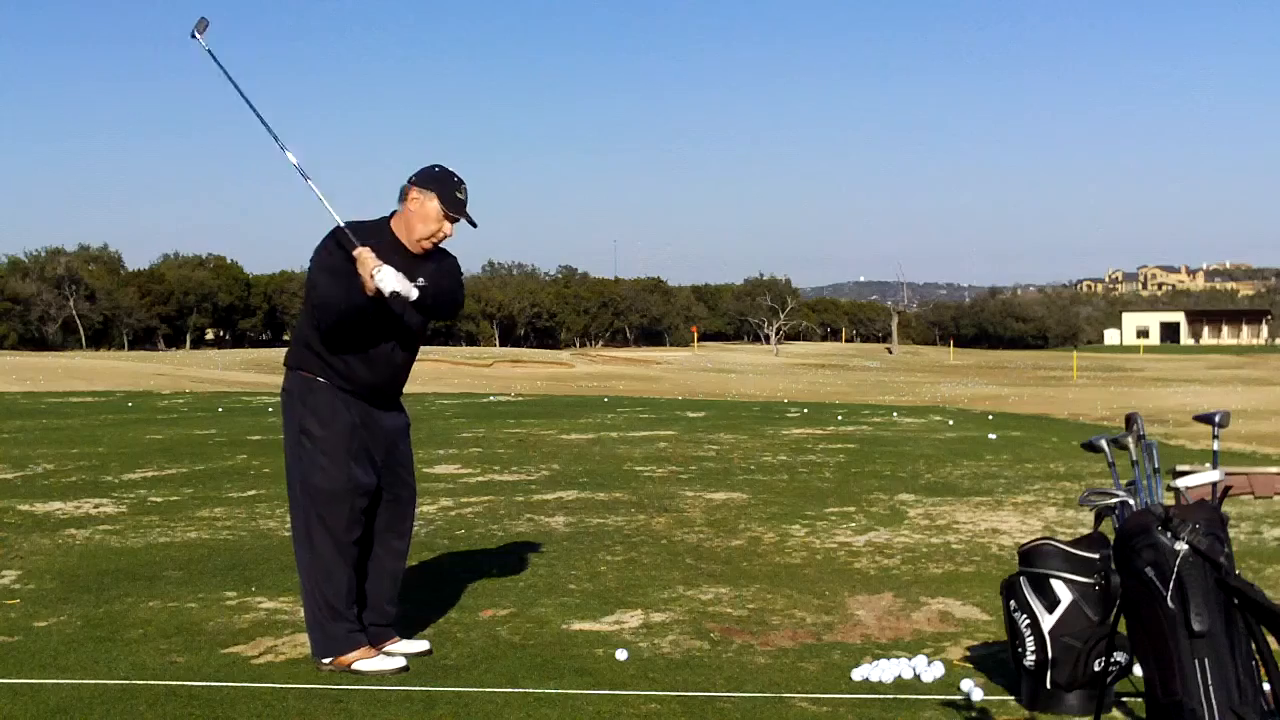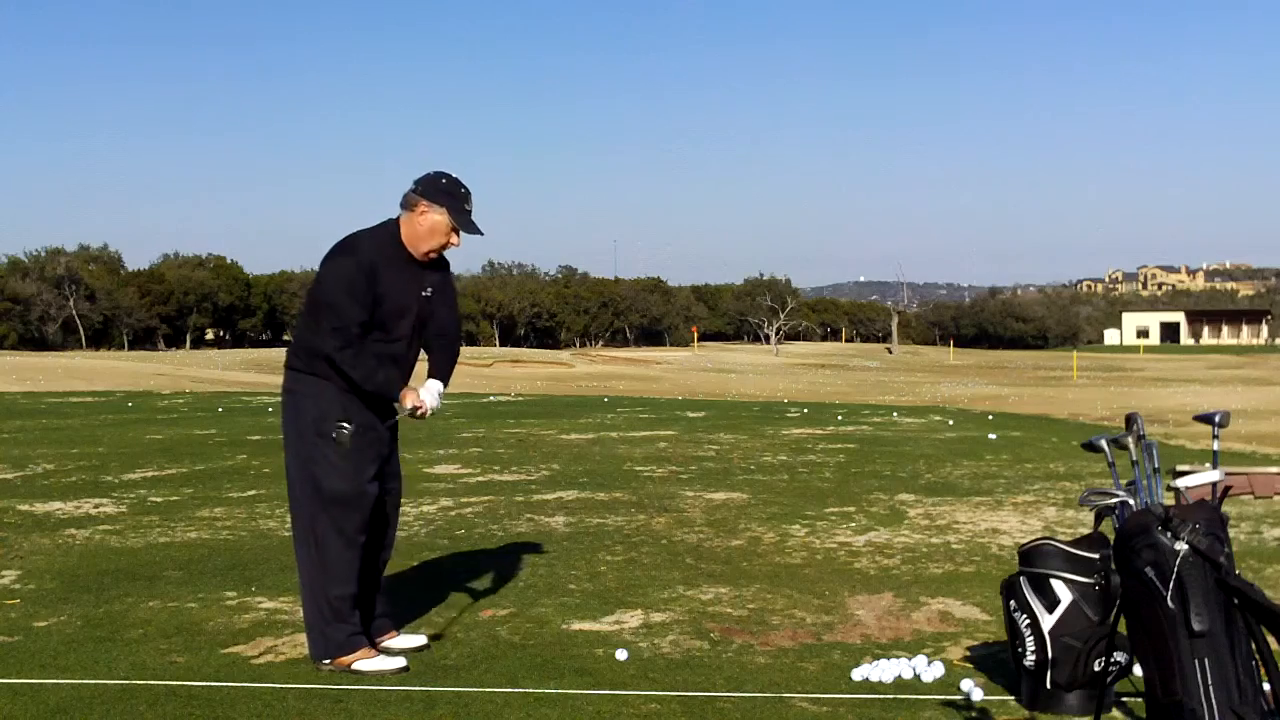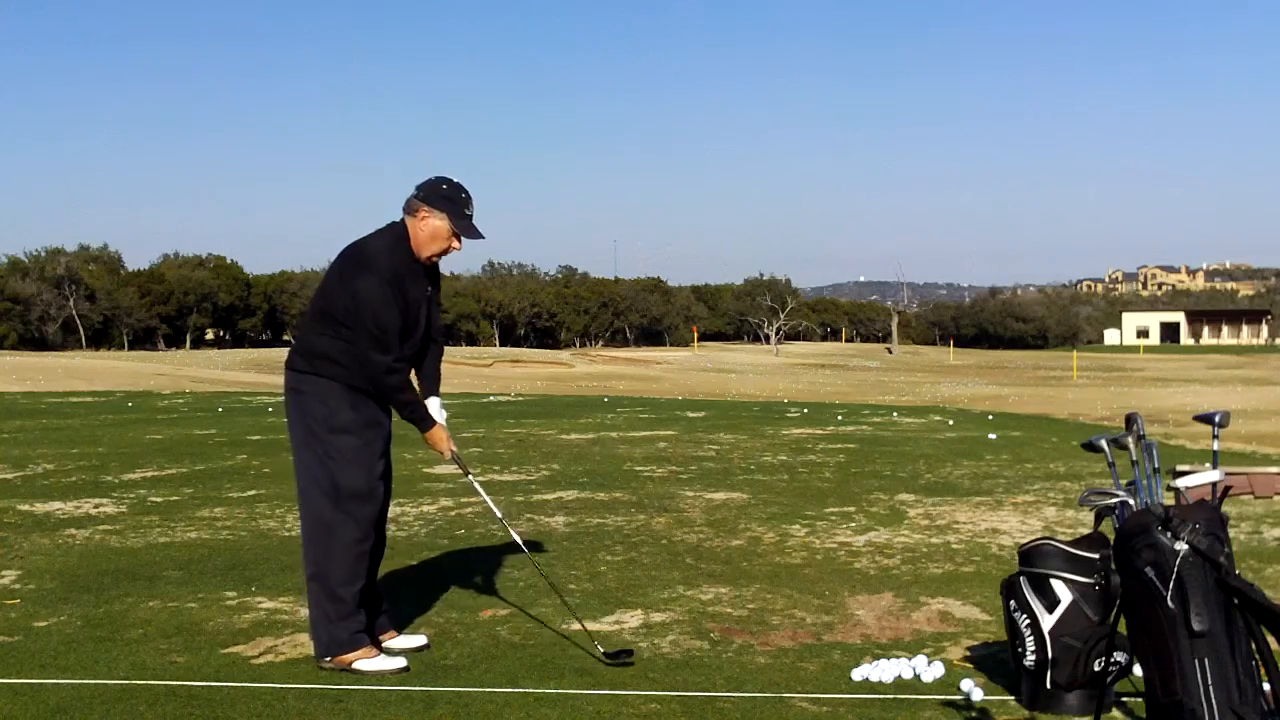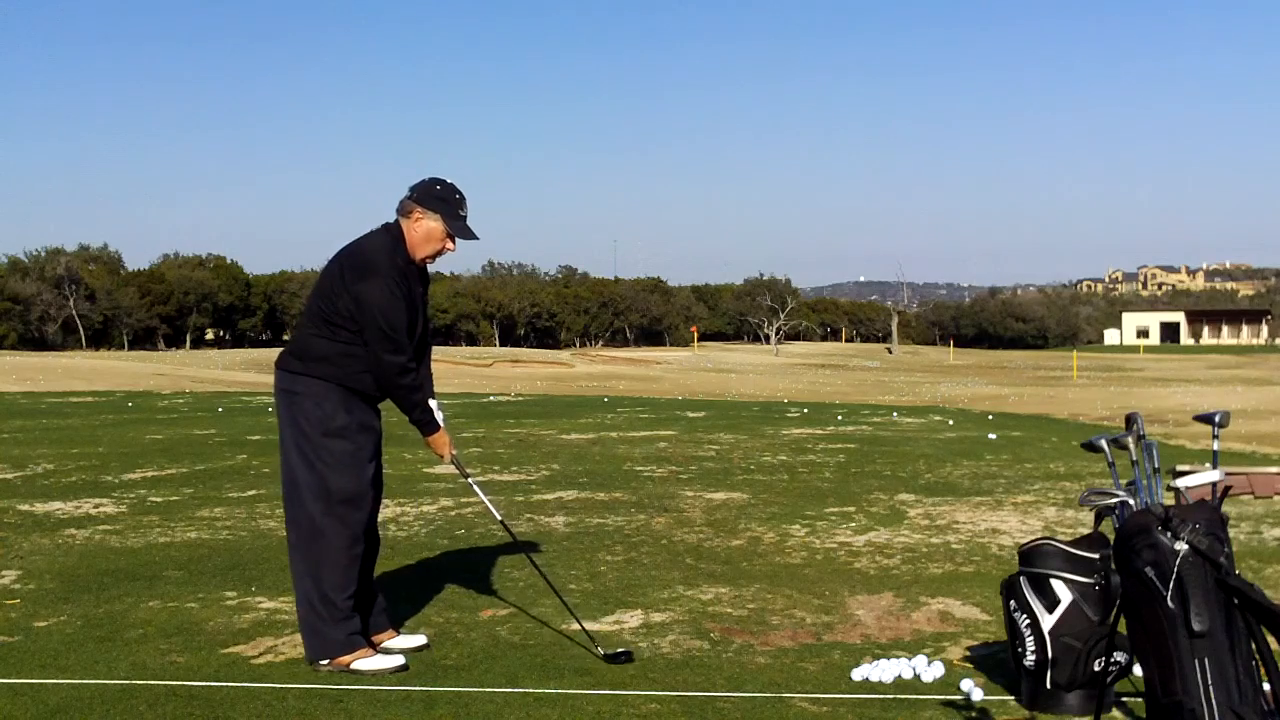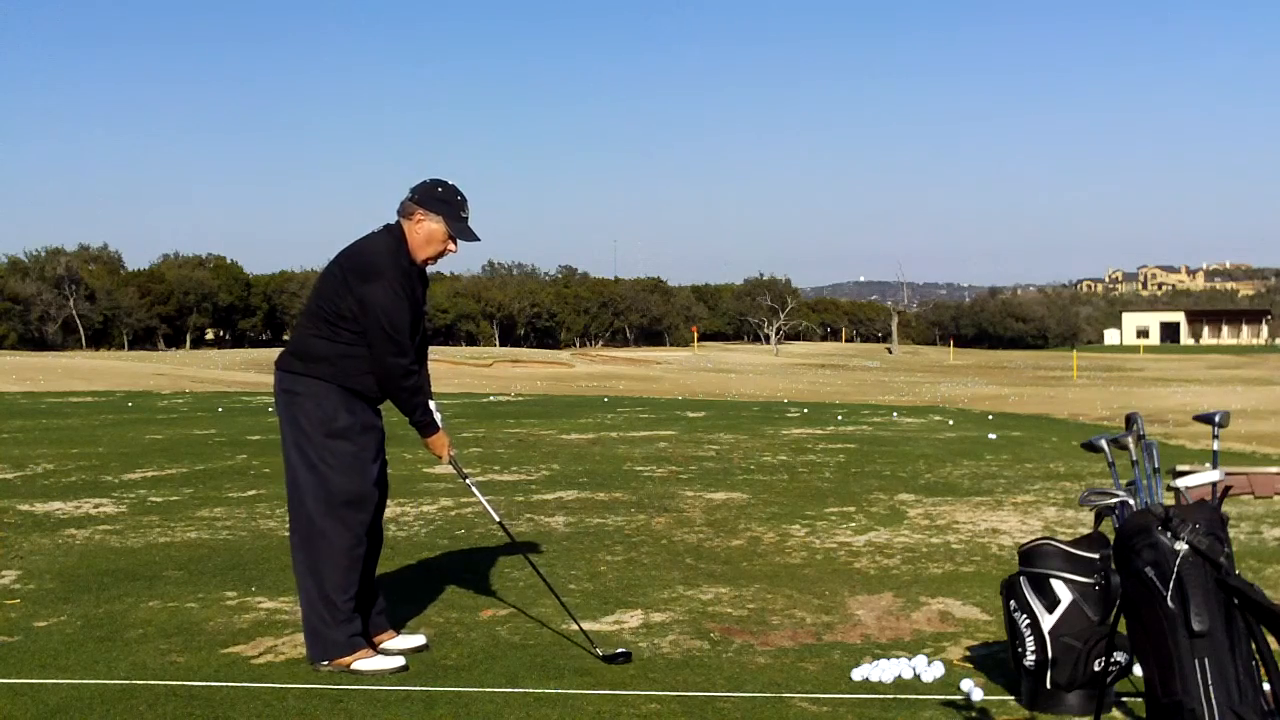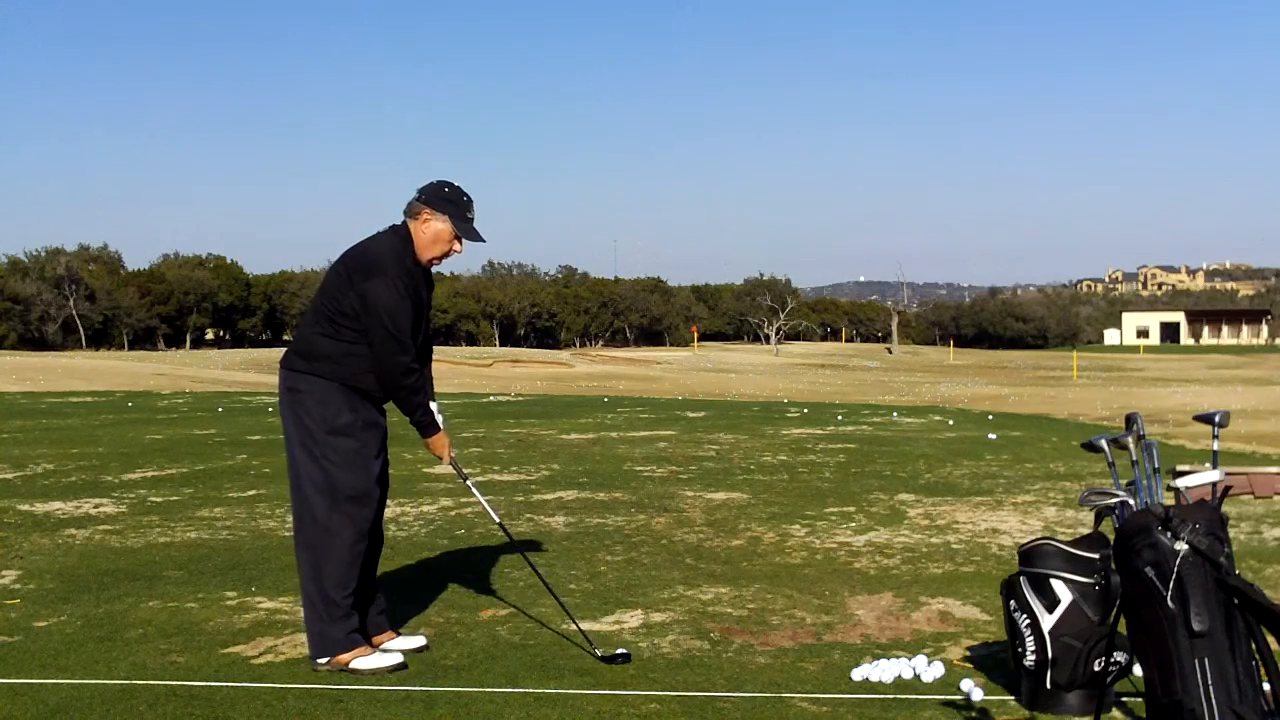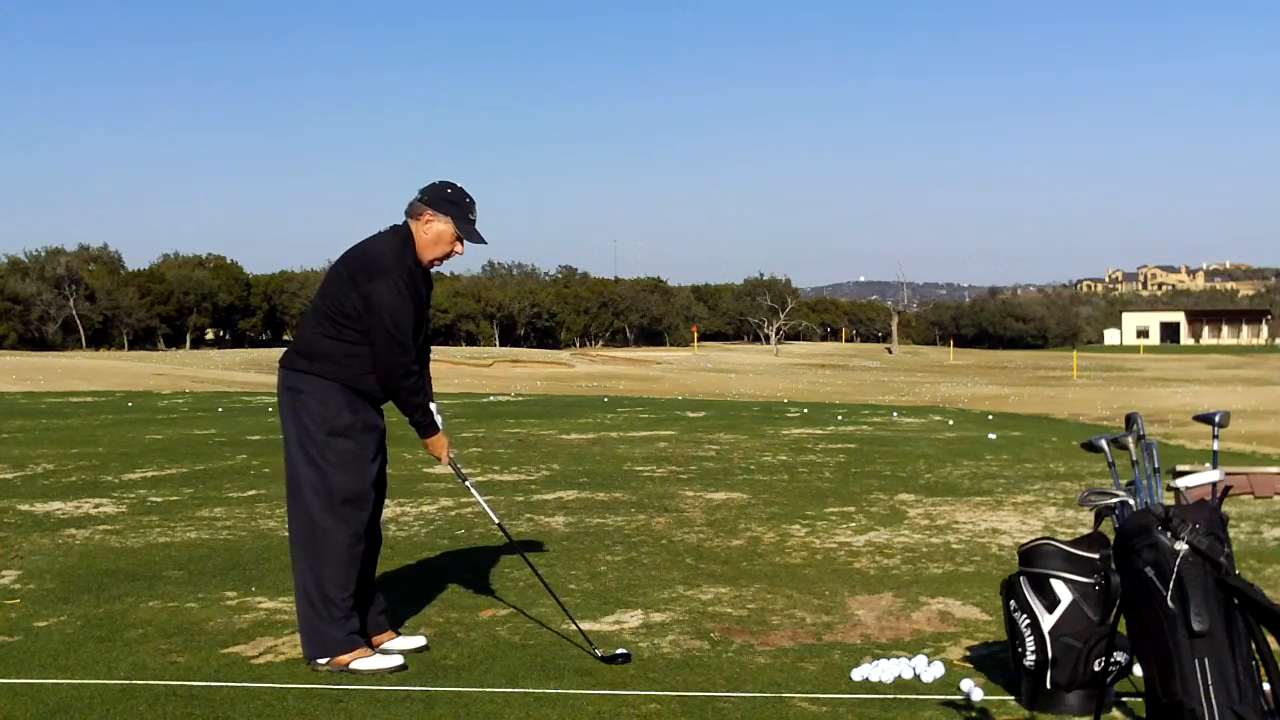
dt=0.4s
person 1, frame 1
left shoulder: (440, 264)
right shoulder: (346, 244)
left elbow: (448, 304)
right elbow: (325, 319)
left wrist: (405, 290)
right wrist: (367, 292)
left hip: (384, 404)
right hip: (323, 395)
left knee: (392, 512)
right knee: (333, 513)
left ankle: (376, 630)
right ankle: (339, 644)
person 1, frame 2
left shoulder: (435, 269)
right shoulder: (356, 256)
left elbow: (445, 333)
right elbow: (340, 343)
left wrist: (434, 383)
right wrist: (399, 393)
left hip: (374, 401)
right hip: (324, 395)
left knee: (377, 511)
right knee: (337, 511)
left ankle: (371, 624)
right ankle: (339, 643)
person 1, frame 3
left shoulder: (424, 268)
right shoulder: (372, 264)
left elbow: (429, 337)
right elbow: (381, 359)
left wrist: (431, 399)
right wrist: (425, 424)
left hip: (362, 396)
right hip: (326, 392)
left knee: (368, 506)
right knee: (344, 507)
left ankle: (371, 624)
right ankle: (341, 641)
person 1, frame 4
left shoulder: (409, 266)
right shoulder: (374, 264)
left elbow: (414, 346)
right elbow: (390, 359)
left wrist: (430, 404)
right wrist: (429, 426)
left hip: (350, 396)
right hip: (318, 393)
left knee: (359, 509)
right knee: (333, 510)
left ankle: (369, 624)
right ankle: (334, 644)
person 1, frame 5
left shoulder: (407, 268)
right shoulder: (377, 264)
left elbow: (410, 351)
right elbow: (392, 360)
left wrist: (430, 407)
right wrist: (428, 428)
left hip: (351, 397)
right hip: (318, 394)
left knee: (364, 510)
right knee: (335, 512)
left ankle: (369, 626)
right ankle: (336, 645)
person 1, frame 6
left shoulder: (413, 270)
right shoulder: (381, 263)
left elbow: (415, 351)
right elbow: (393, 358)
left wrist: (432, 410)
right wrist: (429, 427)
left hip: (355, 396)
right hip: (323, 392)
left knee: (365, 508)
right knee: (339, 508)
left ankle: (367, 626)
right ankle: (335, 641)
person 1, frame 7
left shoulder: (412, 269)
right shoulder: (383, 264)
left elbow: (413, 353)
right elbow: (394, 359)
left wrist: (430, 414)
right wrist: (427, 429)
left hip: (353, 397)
right hip: (321, 393)
left knee: (361, 511)
right knee: (334, 512)
left ankle: (369, 626)
right ankle: (333, 644)
